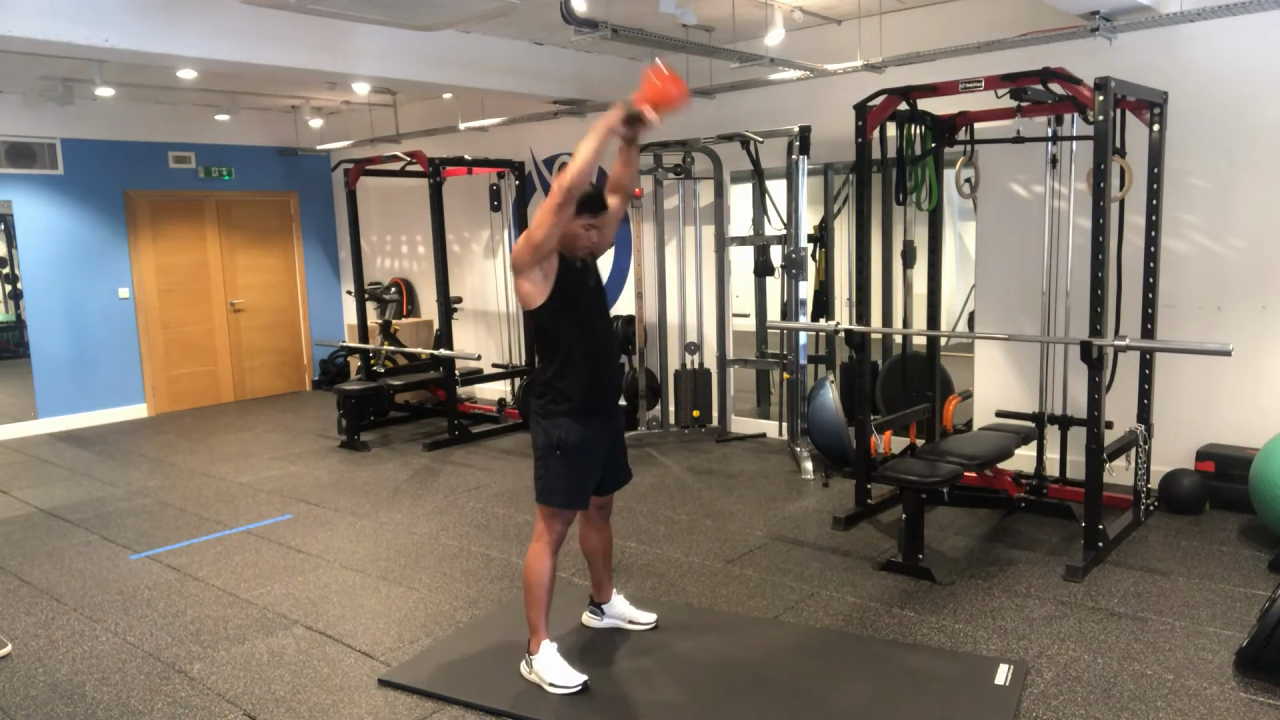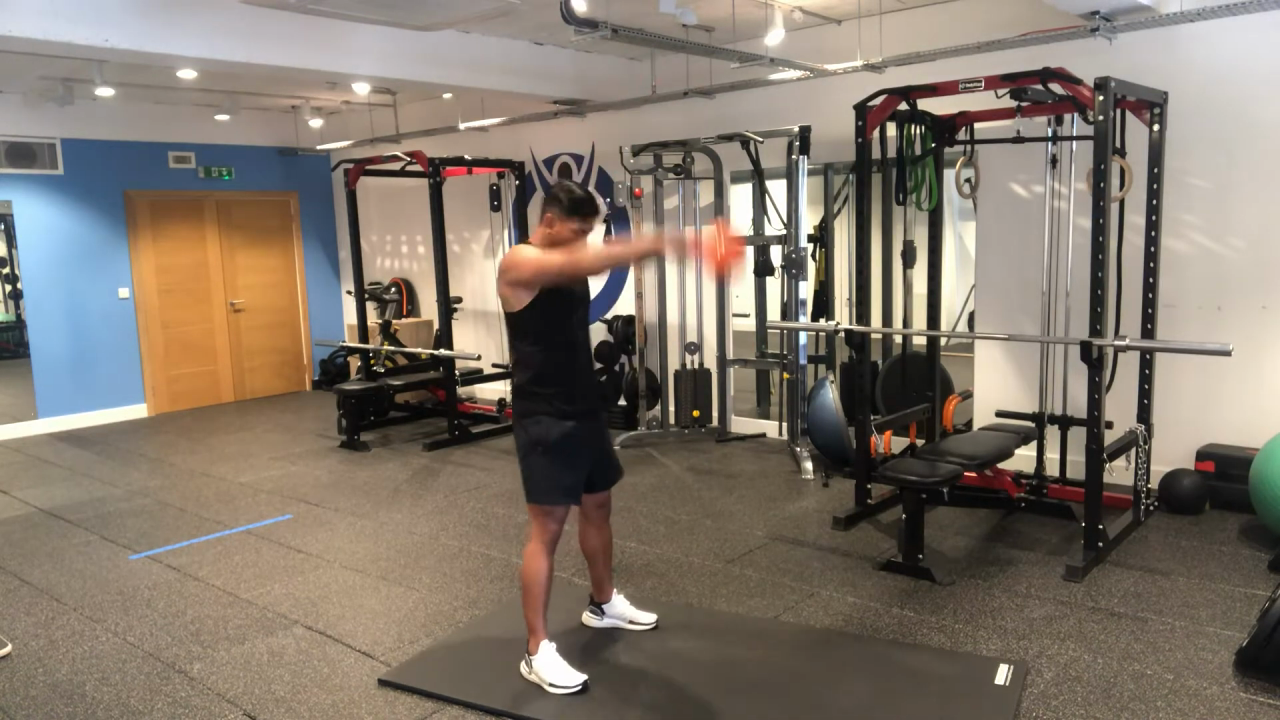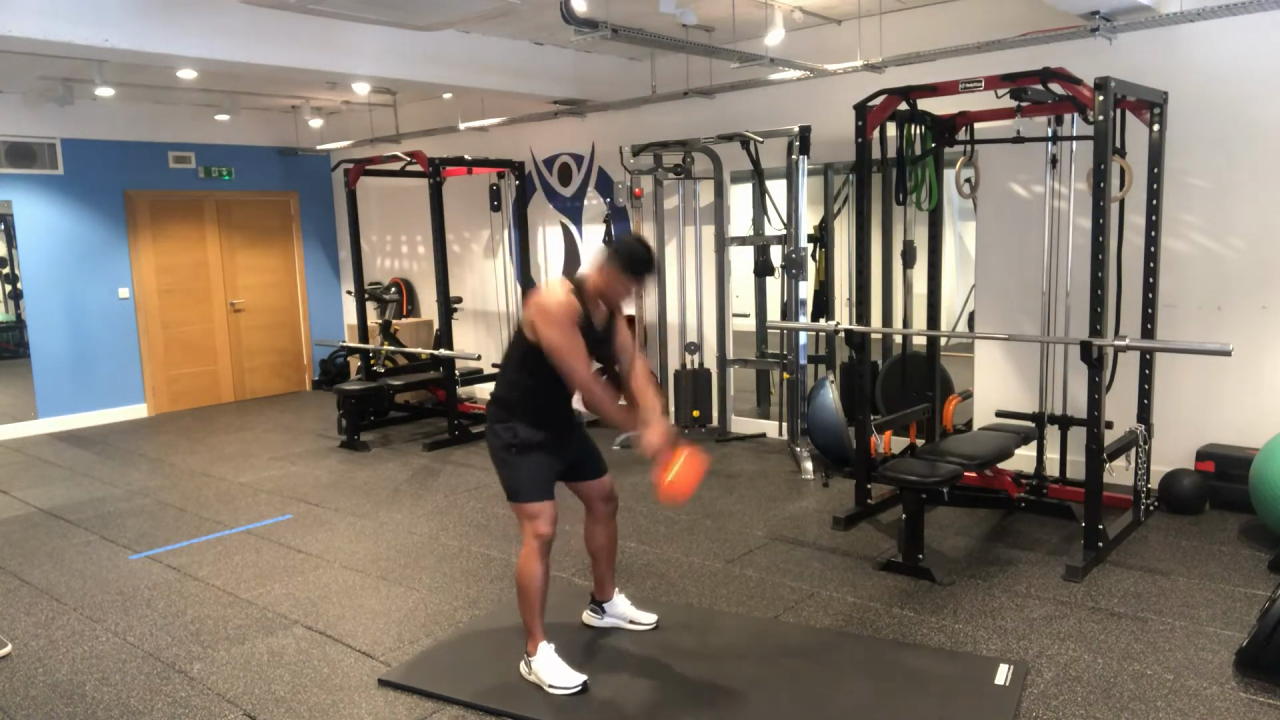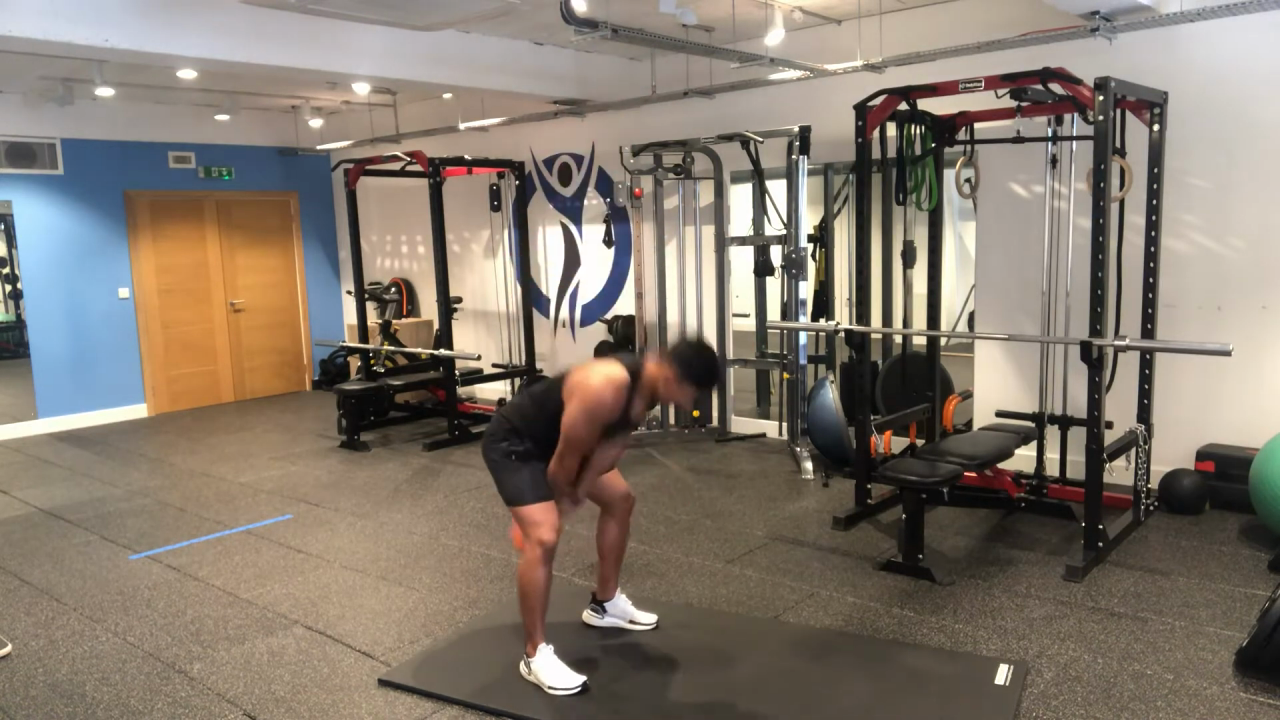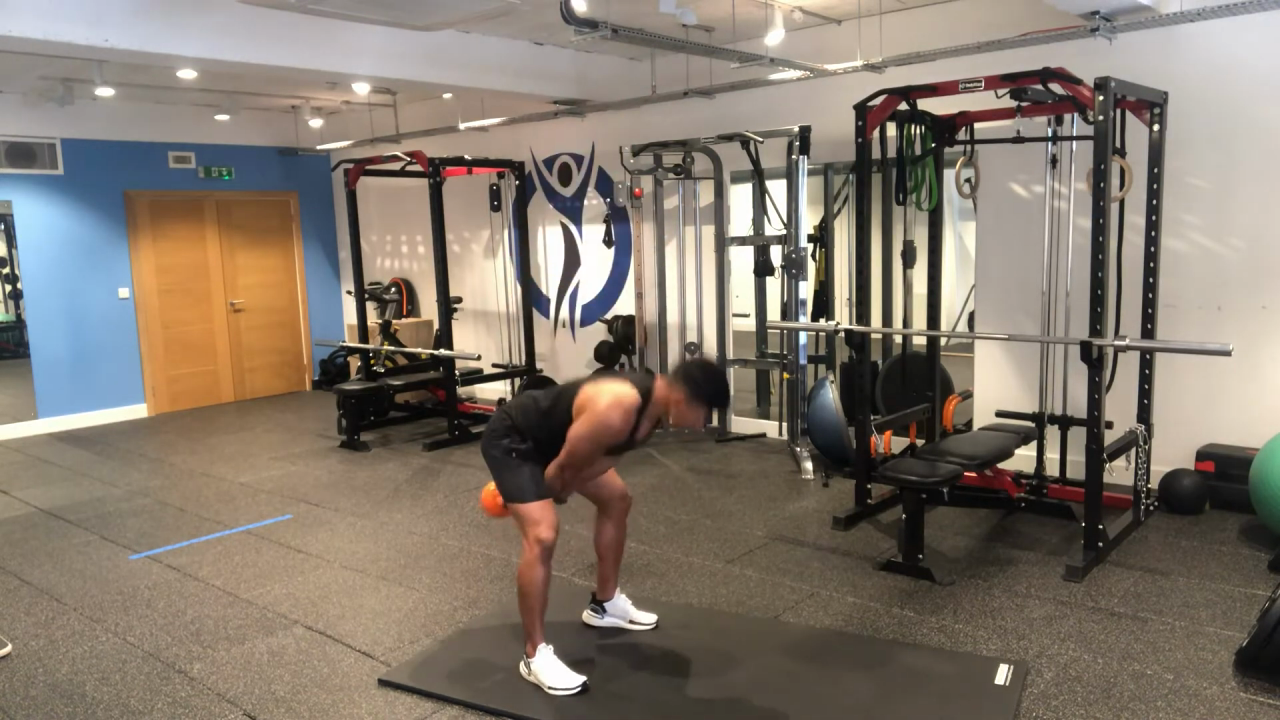
dt=0.2s
person 1, frame 1
left shoulder: (583, 256)
right shoulder: (535, 259)
left elbow: (619, 193)
right elbow: (565, 189)
left wrist: (630, 140)
right wrist: (603, 126)
left hip: (603, 411)
right hip: (563, 419)
left knee: (599, 511)
right knee: (551, 529)
left ankle: (603, 603)
right ankle: (538, 653)
person 1, frame 2
left shoulder: (570, 271)
right shoulder: (521, 262)
right elbow: (581, 261)
left wrist: (680, 242)
right wrist: (659, 242)
left hip: (586, 411)
right hip: (543, 418)
left knee: (598, 507)
right knee: (547, 529)
left ankle: (603, 604)
right ankle: (537, 652)
person 1, frame 3
left shoulder: (608, 306)
right shoulder: (557, 304)
left elbow: (632, 367)
right elbow: (586, 386)
left wrist: (657, 419)
right wrist: (638, 429)
left hip: (560, 420)
right hip: (517, 425)
left knee: (604, 498)
right knee: (540, 530)
left ankle: (604, 602)
right ankle: (535, 653)
person 1, frame 4
left shoulder: (646, 386)
right shoulder: (605, 389)
left elbow: (611, 447)
right elbow: (565, 459)
left wrist: (576, 492)
right wrist: (560, 500)
left hip: (559, 443)
right hip: (515, 442)
left knee: (621, 501)
right knee: (545, 537)
left ankle: (604, 602)
right ankle: (536, 656)
person 1, frame 5
left shoulder: (653, 399)
right shoulder: (615, 410)
left elbow: (601, 456)
right elbow: (564, 468)
left wrist: (564, 490)
right wrist: (547, 498)
left hip: (552, 436)
right hip: (512, 440)
left knee: (617, 499)
right knee: (542, 535)
left ankle: (605, 602)
right ankle: (535, 655)
